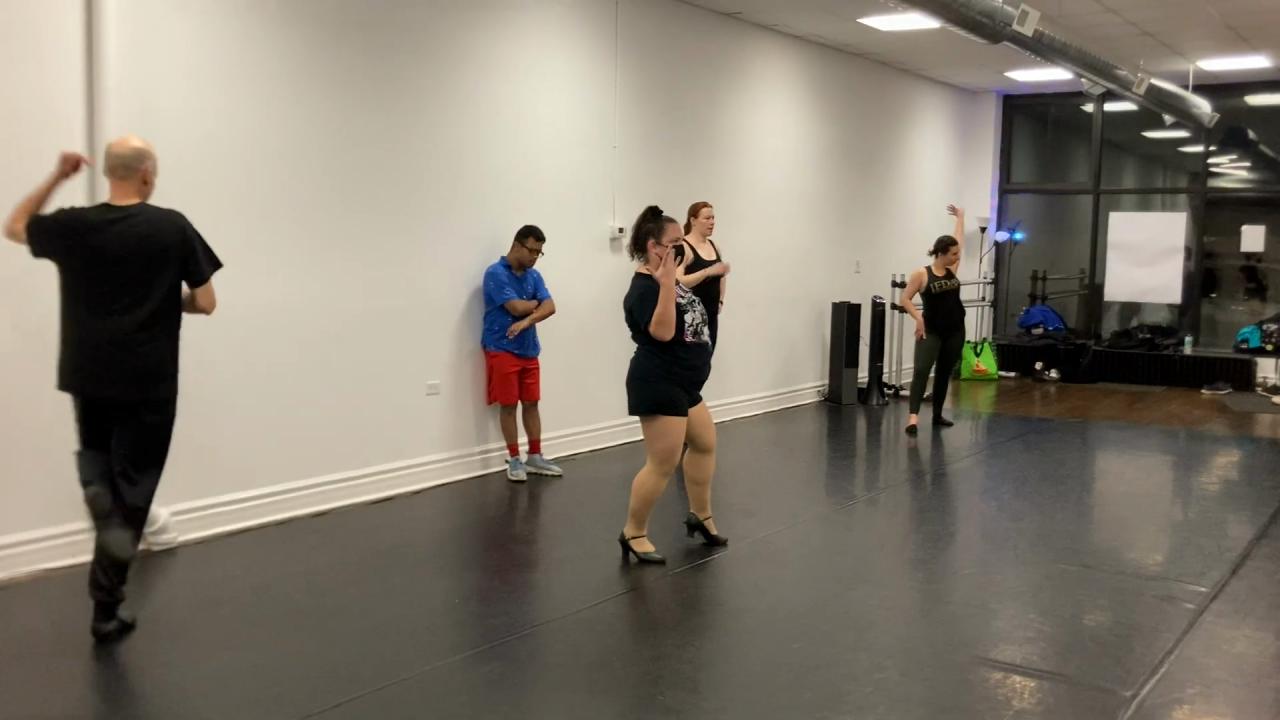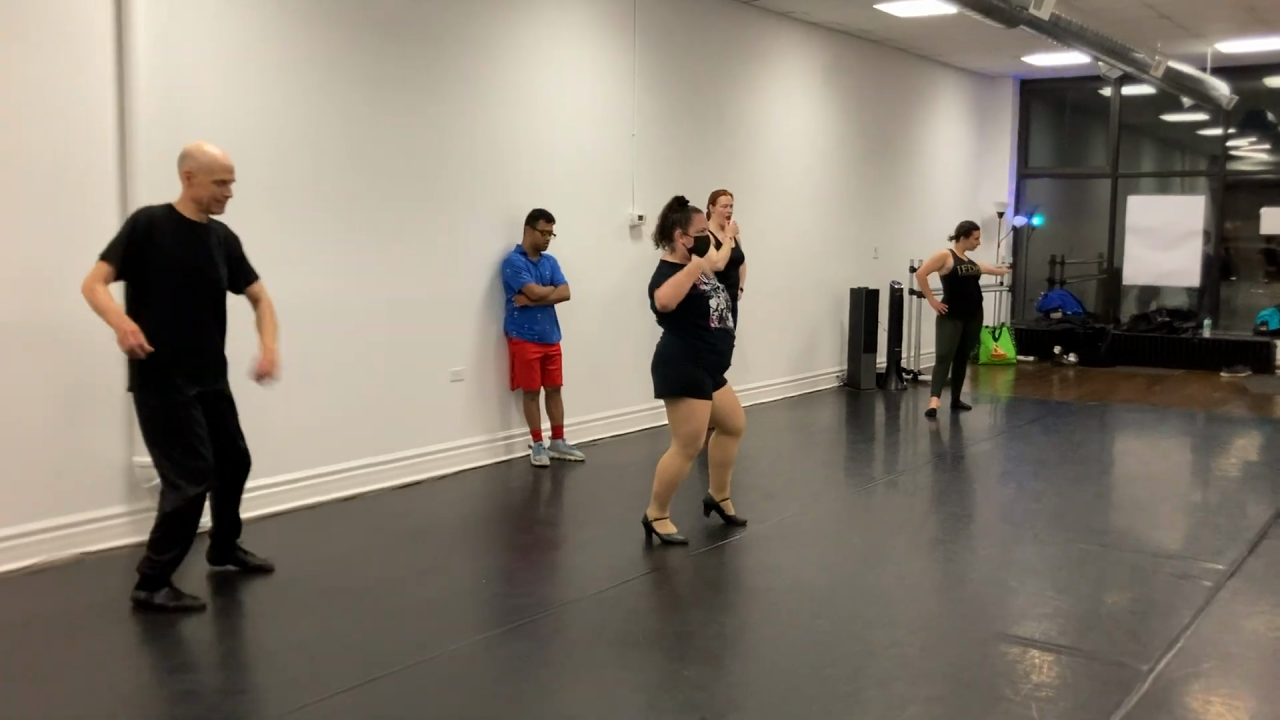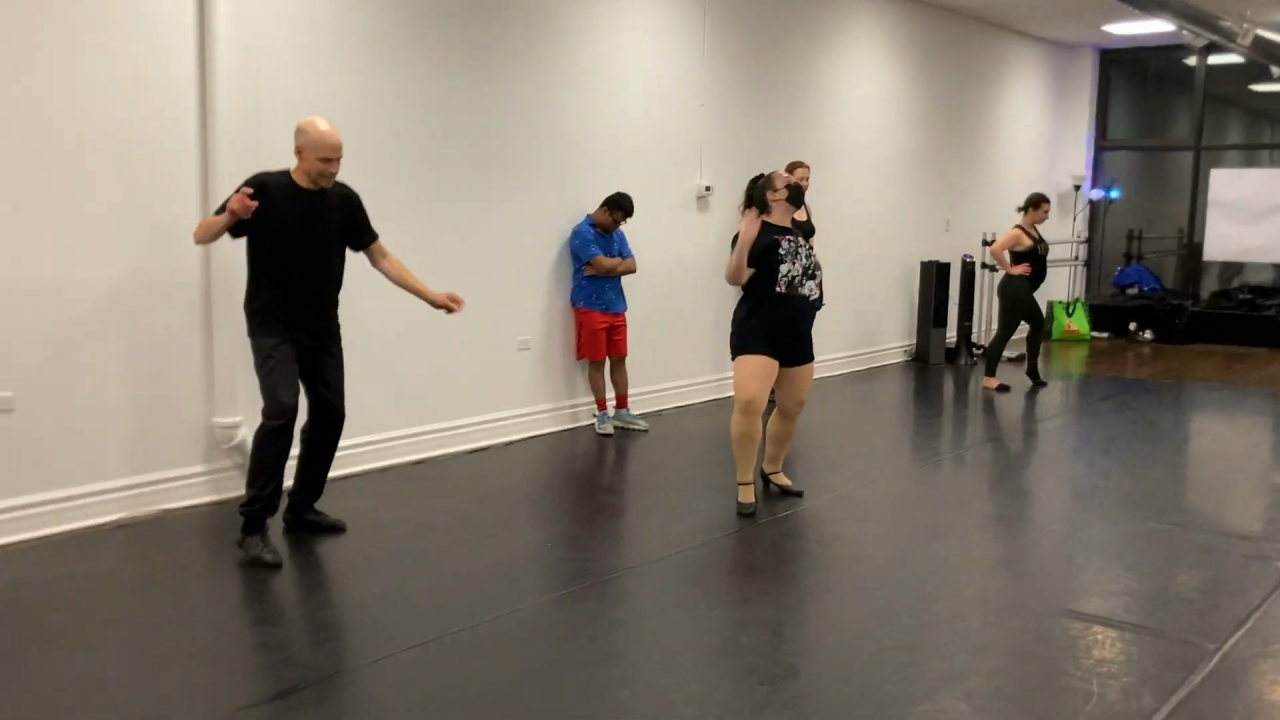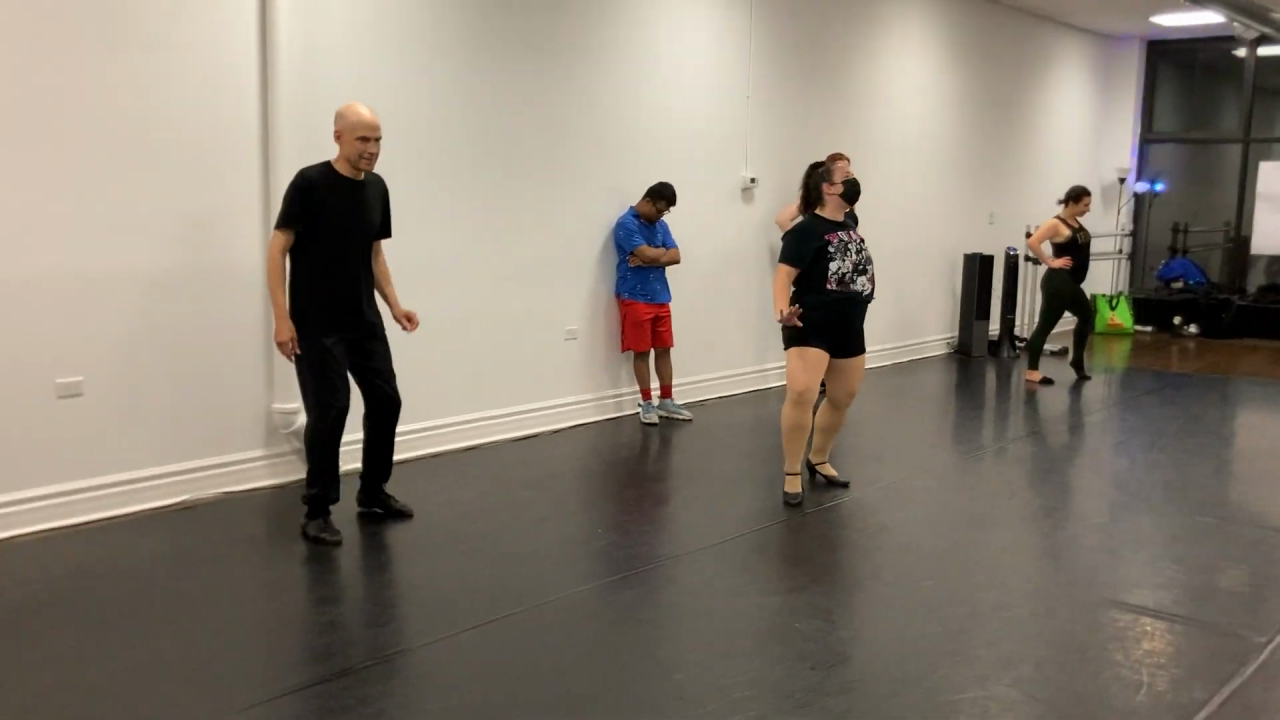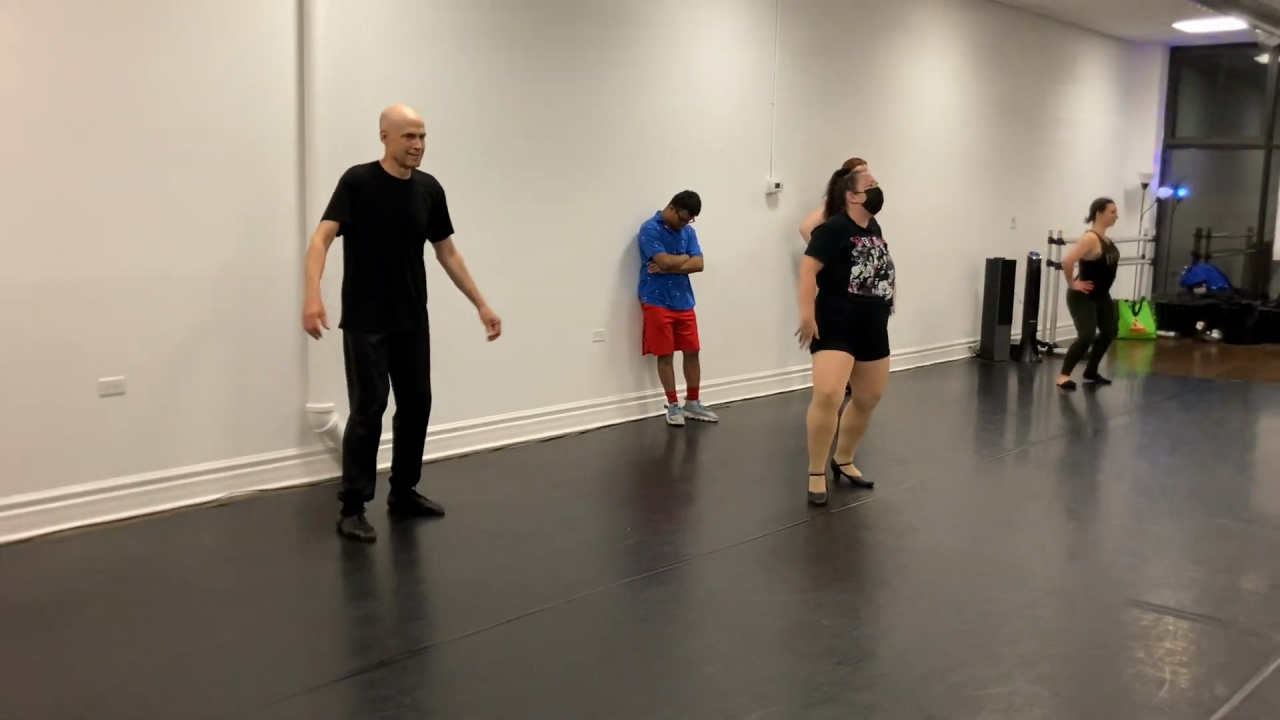
dt=0.7s
person 1, frame 1
left shoulder: (75, 227)
right shoulder: (175, 228)
right elbow: (205, 302)
left wrist: (56, 178)
left hip: (89, 375)
right hip: (151, 380)
left knee: (95, 453)
right knee: (132, 481)
left ankle: (104, 506)
right ankle: (106, 608)
person 1, frame 2
left shoulder: (223, 238)
right shoulder: (148, 225)
left elbow: (259, 298)
right elbow: (97, 281)
left wrist: (268, 349)
right wrist: (121, 320)
left hip: (209, 376)
right hip: (161, 381)
left knee: (234, 462)
right knee: (190, 475)
left ankle: (225, 546)
right ankle: (152, 580)
person 1, frame 3
left shoulder: (344, 200)
right shoulder: (264, 189)
left elbow: (381, 257)
right elbow: (202, 235)
left wrist: (430, 296)
right wrist: (230, 215)
left hip: (322, 330)
right hip: (272, 328)
left knee: (328, 415)
right knee: (280, 412)
left ankle: (301, 508)
right ankle: (253, 526)
person 1, frame 4
left shoulder: (377, 188)
right shoulder: (309, 183)
right elbow: (278, 251)
left wrist: (394, 305)
right wrist: (282, 317)
left hip: (365, 323)
right hip: (317, 327)
left knee: (386, 404)
right knee: (329, 413)
left ankle: (373, 491)
right ankle: (317, 512)
person 1, frame 5
left shoulder: (429, 189)
right shoulder: (358, 181)
left elbow: (447, 253)
right elbow: (322, 238)
left wrist: (482, 305)
right wrist: (313, 295)
left hip: (412, 322)
right hip: (366, 324)
left knee: (416, 405)
right knee: (368, 411)
left ankle: (403, 492)
right ankle: (351, 508)
person 2, frame 1
left shoulder: (666, 279)
right shoulder: (644, 288)
left elbow: (686, 317)
right elbow: (662, 332)
right wrist: (667, 285)
left hip: (683, 384)
right hip: (659, 386)
left knee: (705, 444)
right knee: (662, 464)
left ankle: (701, 516)
right ankle: (633, 533)
person 2, frame 2
left shoulder: (698, 270)
right shoulder: (673, 273)
right elbow: (664, 303)
left wrist: (720, 255)
right wrist: (695, 268)
left hip: (709, 368)
right hip: (682, 370)
left knee: (734, 426)
right knee: (687, 446)
left ankle: (719, 497)
right ankle: (656, 514)
person 2, frame 3
left shoulder: (796, 233)
right shoulder: (759, 235)
right elbow: (734, 277)
right wrist: (744, 242)
left hip: (797, 336)
right hip: (756, 333)
left knee: (793, 407)
right knee: (749, 401)
left ankle: (773, 470)
right ankle: (745, 484)
person 2, frame 4
left shoulder: (849, 225)
right shoulder: (806, 230)
right elbow: (784, 275)
right wrist: (783, 311)
left hip: (849, 328)
right hip: (810, 328)
left knee: (842, 398)
right knee: (801, 393)
left ankle: (818, 460)
right ankle: (792, 474)
person 2, frame 5
left shoulder: (874, 229)
right shoulder: (835, 229)
right elbow: (808, 270)
left wrist: (887, 302)
right wrist: (807, 316)
left hip: (873, 330)
right hip: (835, 329)
left knee: (868, 400)
right knee: (828, 396)
left ankle: (844, 460)
right ankle: (817, 474)
person 3, frame 1
left shoulder: (533, 275)
right shoulder: (496, 273)
left elbow: (549, 306)
right elbow: (517, 307)
left wrist: (526, 321)
right wrist: (534, 304)
left hip: (529, 350)
right hip: (502, 351)
left knee: (531, 404)
right knee: (508, 406)
left ankle: (535, 457)
right ankle: (514, 460)
person 3, frame 2
left shoulder: (550, 261)
right shoulder: (513, 262)
left elbow: (565, 293)
right elbow: (536, 292)
left wrist: (534, 300)
right wrist: (552, 289)
left hip: (551, 335)
right hip: (524, 338)
left knee: (554, 389)
right knee: (531, 392)
left ankle: (558, 442)
right ankle: (538, 445)
person 3, frame 3
left shoulder: (617, 234)
right shoulder: (582, 233)
left elbow: (631, 266)
right elbow: (604, 264)
left wrist: (604, 269)
right wrist: (618, 261)
left hip: (616, 306)
right hip: (591, 307)
left knee: (619, 359)
right knee: (597, 361)
left ankle: (622, 411)
right ankle: (602, 414)
person 3, frame 4
left shoulder: (661, 225)
right shoulder: (626, 224)
left elbow: (675, 257)
right elbow: (648, 254)
left wrist: (649, 259)
right wrist: (662, 252)
left hip: (661, 297)
right hip: (635, 298)
left knee: (664, 350)
right knee: (641, 352)
left ankle: (667, 402)
right ankle: (647, 404)
person 3, frame 5
left shoulder: (688, 231)
right shoulder: (650, 229)
left elbow: (698, 264)
right elbow: (665, 260)
left wrist: (670, 266)
right wrist: (684, 257)
left hip: (684, 301)
right hip: (657, 302)
left knee: (692, 352)
right knee: (665, 354)
left ankle: (692, 403)
right ankle: (673, 405)
person 4, frame 1
left shoulder: (952, 270)
right shoulder: (922, 274)
left elbow: (958, 240)
right elbow: (905, 298)
left wrist: (960, 218)
right wrist: (918, 318)
left hip: (955, 332)
right hip: (931, 332)
left knee: (944, 374)
right knee: (921, 371)
left ankle: (937, 415)
right ankle: (913, 416)
person 4, frame 2
left shoulder: (969, 260)
right shoulder: (945, 256)
left elbow: (981, 269)
right elbow: (920, 274)
left wrist: (998, 270)
right wrist: (932, 301)
left hip: (973, 316)
right hip: (950, 316)
left knee: (962, 357)
right knee: (944, 356)
left ankle: (955, 399)
right ankle: (934, 400)
person 4, frame 3
left shoulder: (1033, 229)
right shoulder: (1017, 233)
right elbow: (995, 249)
right wrist: (1010, 269)
left hip: (1024, 291)
right hip: (1015, 289)
left knee: (1038, 325)
right knee: (1005, 332)
left ankle: (1032, 370)
right ankle: (989, 377)
person 4, frame 4
left shoulder: (1076, 222)
right shoulder: (1056, 224)
right elbow: (1032, 242)
right wrist: (1050, 262)
left hip: (1072, 283)
right hip: (1058, 282)
left knee: (1087, 317)
right knee: (1046, 325)
left ankle: (1077, 362)
right ankle: (1032, 371)
person 4, frame 5
left shoulder: (1104, 238)
right shoulder: (1090, 239)
right elbow: (1067, 261)
right wrist: (1072, 284)
left hip: (1101, 296)
right hip: (1083, 297)
left knee: (1110, 331)
right knee: (1087, 336)
left ankle: (1091, 371)
right ankle: (1063, 375)
